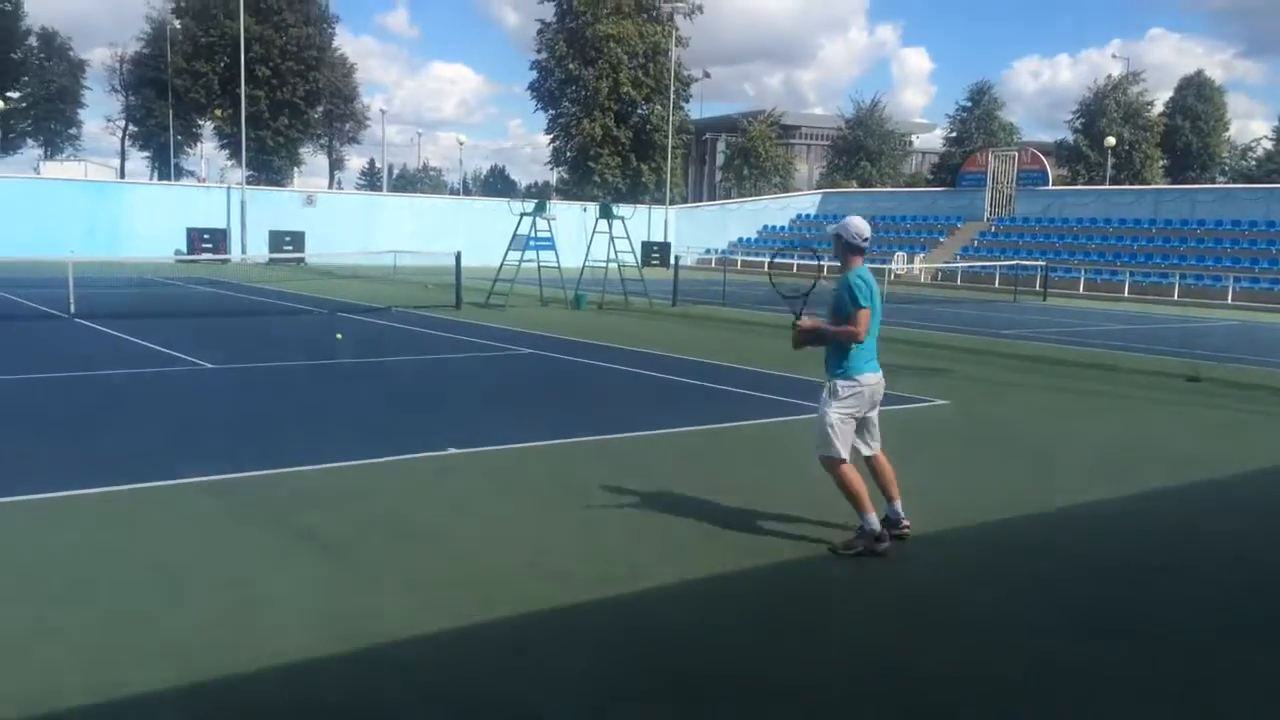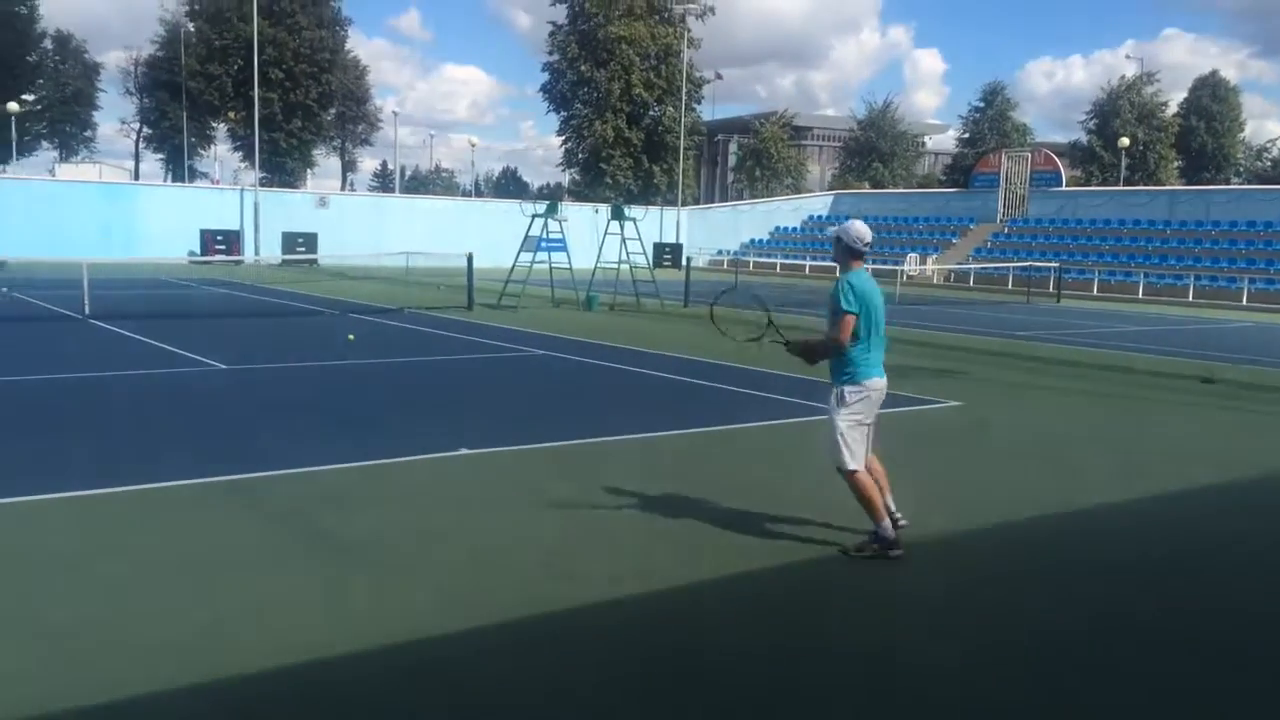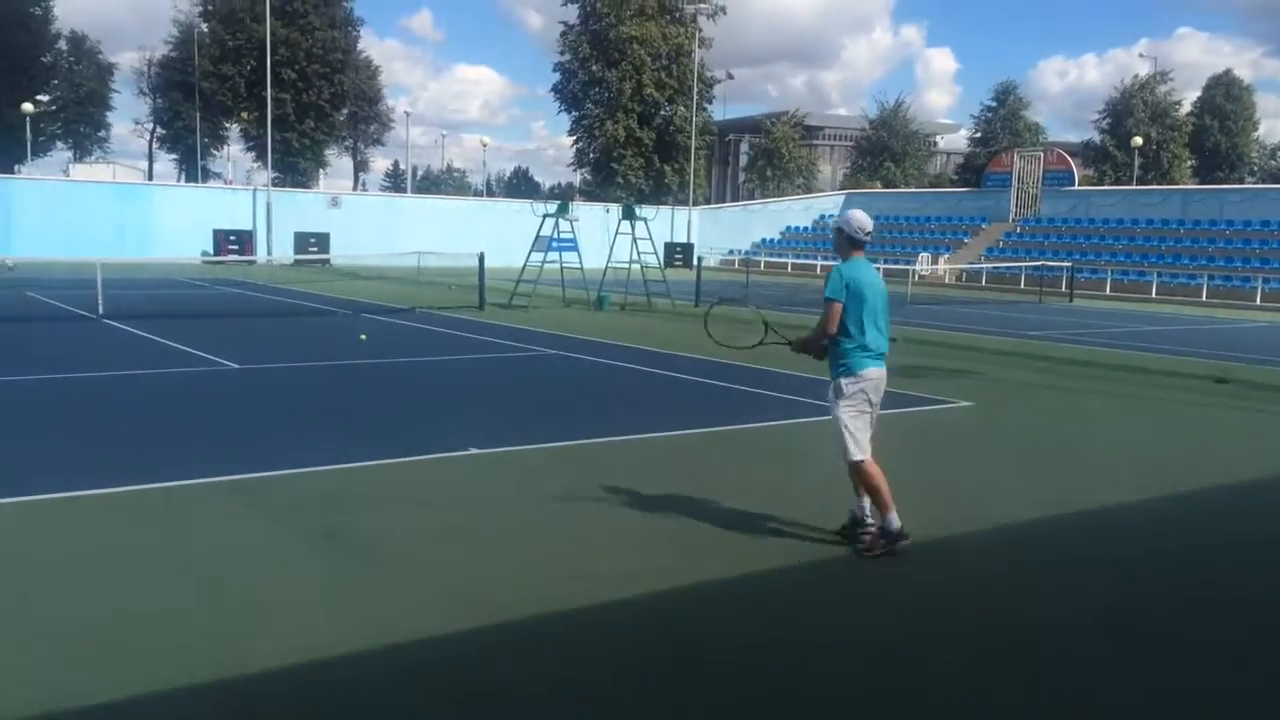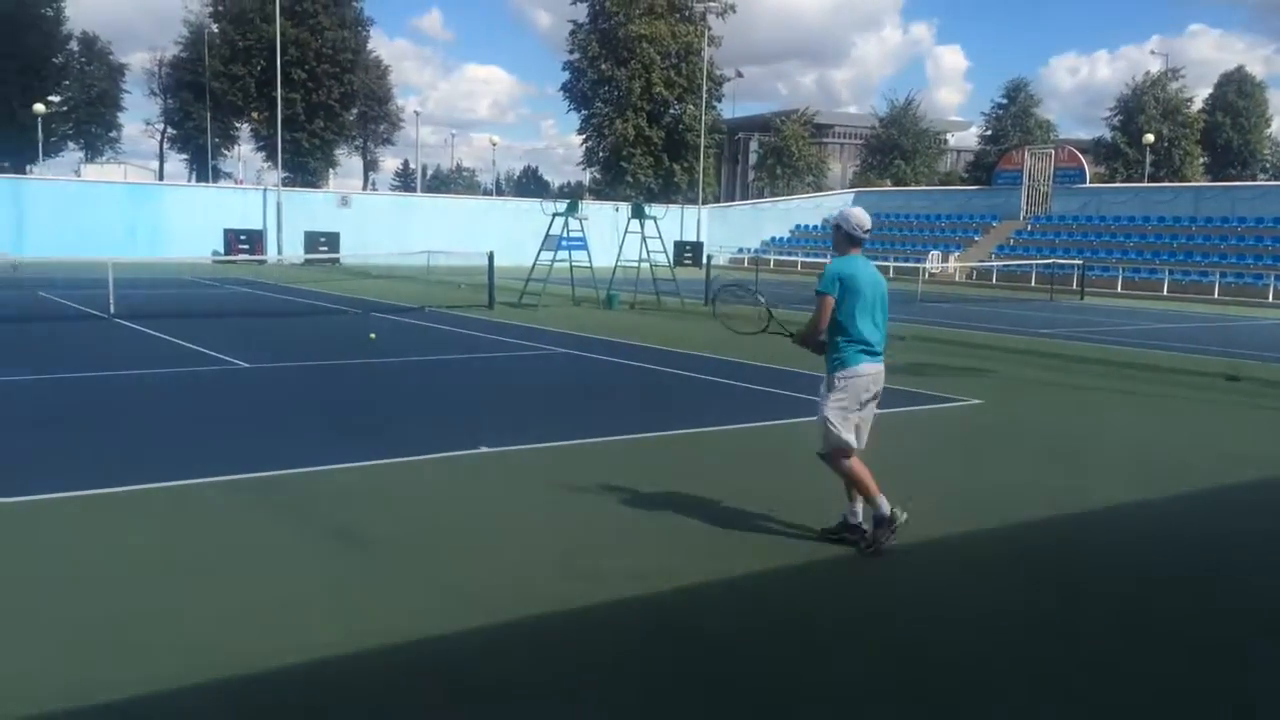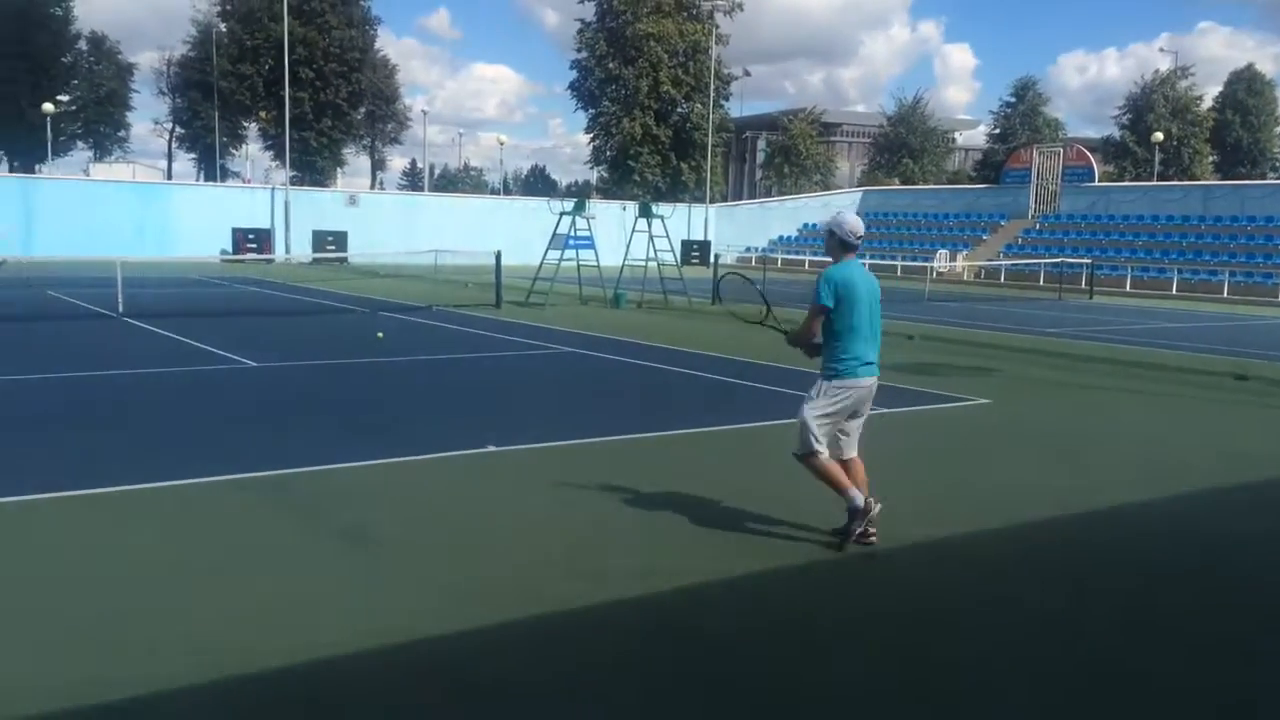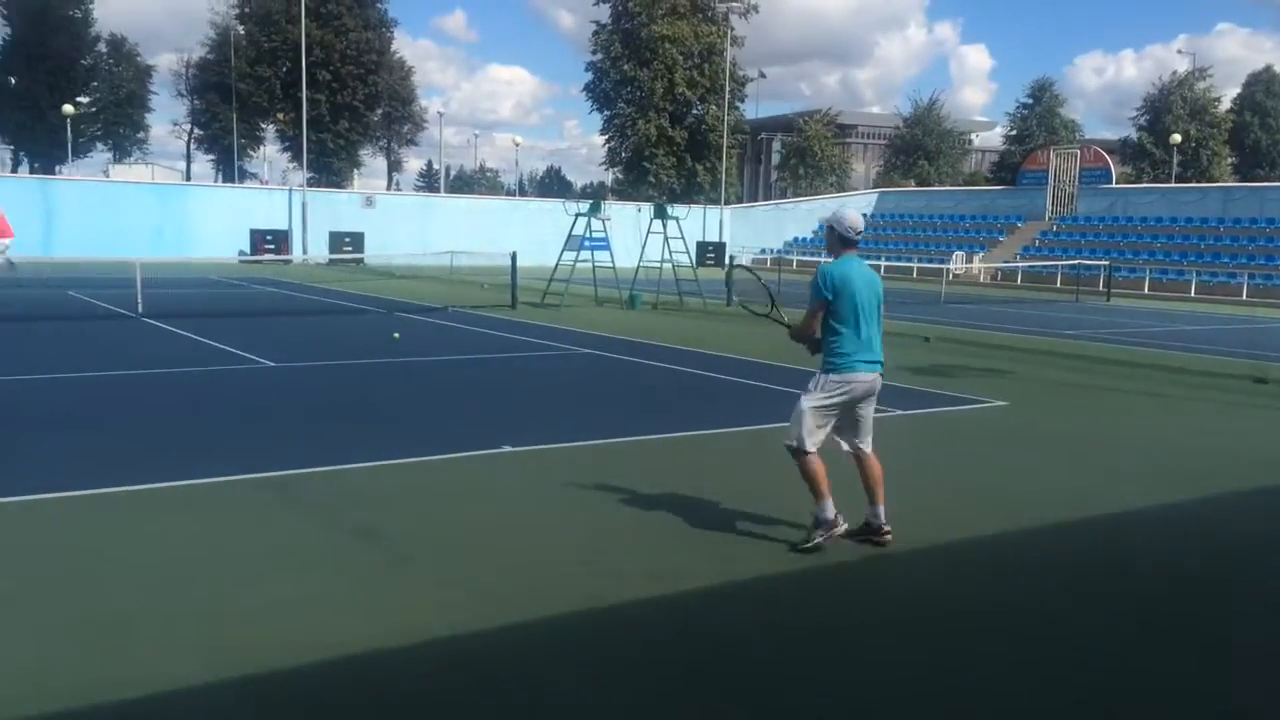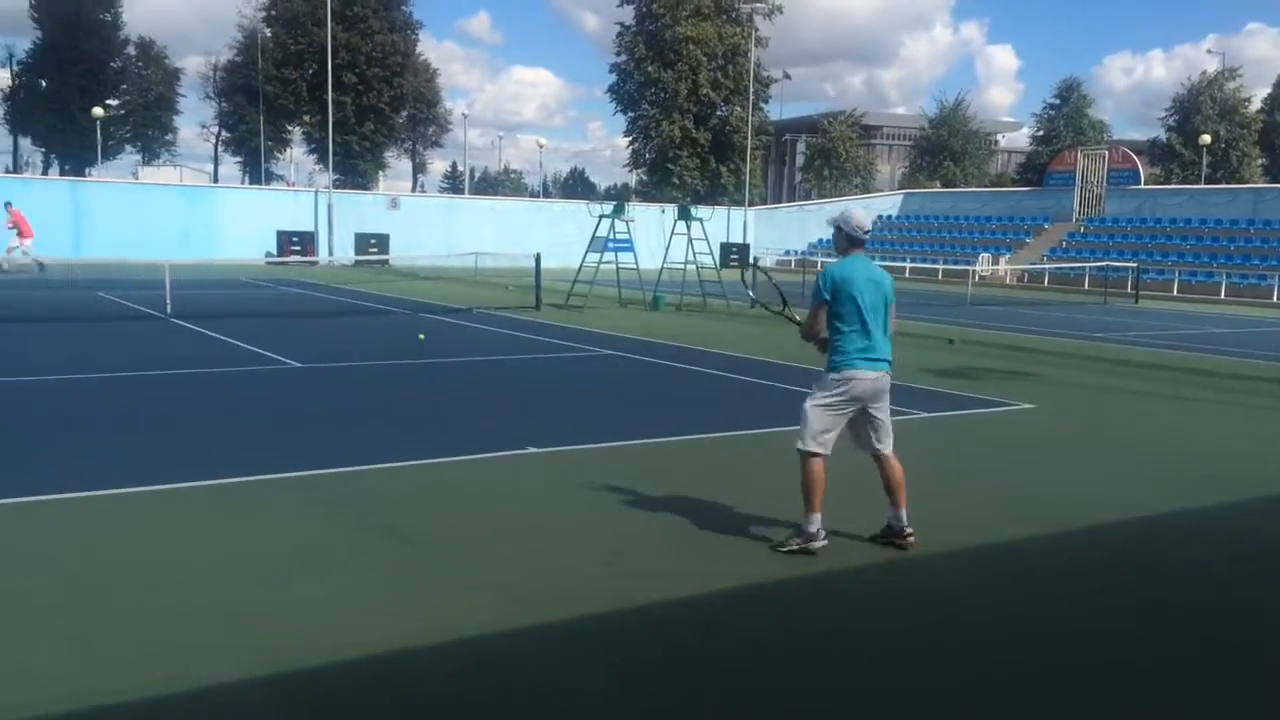
dt=0.1s
person 1, frame 1
left shoulder: (853, 279)
right shoulder: (862, 277)
left elbow: (858, 333)
left wrist: (818, 329)
right wrist: (816, 330)
left hip: (849, 380)
right hip: (869, 376)
left knee: (834, 459)
right knee: (871, 451)
left ankle: (873, 532)
right ankle: (897, 517)
person 1, frame 2
left shoulder: (848, 283)
right shoulder: (868, 282)
left elbow: (841, 339)
left wrist: (808, 346)
right wrist: (818, 350)
left hip: (854, 385)
right hip: (873, 379)
left knee: (848, 466)
right knee: (862, 455)
left ankle: (886, 537)
right ankle: (891, 514)
person 1, frame 3
left shoulder: (841, 273)
right shoulder: (875, 276)
left elbow: (827, 328)
left wrist: (804, 344)
right wrist: (826, 347)
left hip: (853, 376)
right hip: (876, 371)
left knee: (858, 458)
right knee: (859, 452)
left ankle: (893, 529)
right ankle: (862, 518)
person 1, frame 4
left shoulder: (836, 268)
right shoulder: (875, 274)
left elbow: (820, 323)
left wrist: (803, 338)
right wrist: (826, 342)
left hip: (848, 371)
right hip: (874, 367)
left knee: (838, 453)
right knee: (851, 448)
left ankle: (884, 513)
right ankle: (854, 522)
person 1, frame 5
left shoulder: (831, 276)
right shoulder: (870, 279)
left elbow: (810, 332)
left wrist: (795, 339)
right wrist: (820, 345)
left hip: (842, 378)
right hip: (868, 375)
left knee: (809, 451)
right knee: (845, 452)
left ankle: (860, 504)
right ankle: (864, 523)
person 1, frame 6
left shoulder: (828, 271)
right shoulder: (872, 276)
left elbow: (811, 327)
left wrist: (797, 334)
left hip: (840, 373)
right hip: (871, 372)
left knee: (801, 445)
right knee: (863, 449)
left ankle: (828, 517)
right ankle: (878, 523)
person 1, frame 7
left shoulder: (832, 271)
right shoulder: (883, 277)
left elbow: (815, 328)
left wrist: (820, 337)
left hip: (845, 374)
right hip: (879, 373)
left knee: (812, 449)
right knee: (883, 452)
left ankle: (811, 530)
right ankle: (900, 527)
